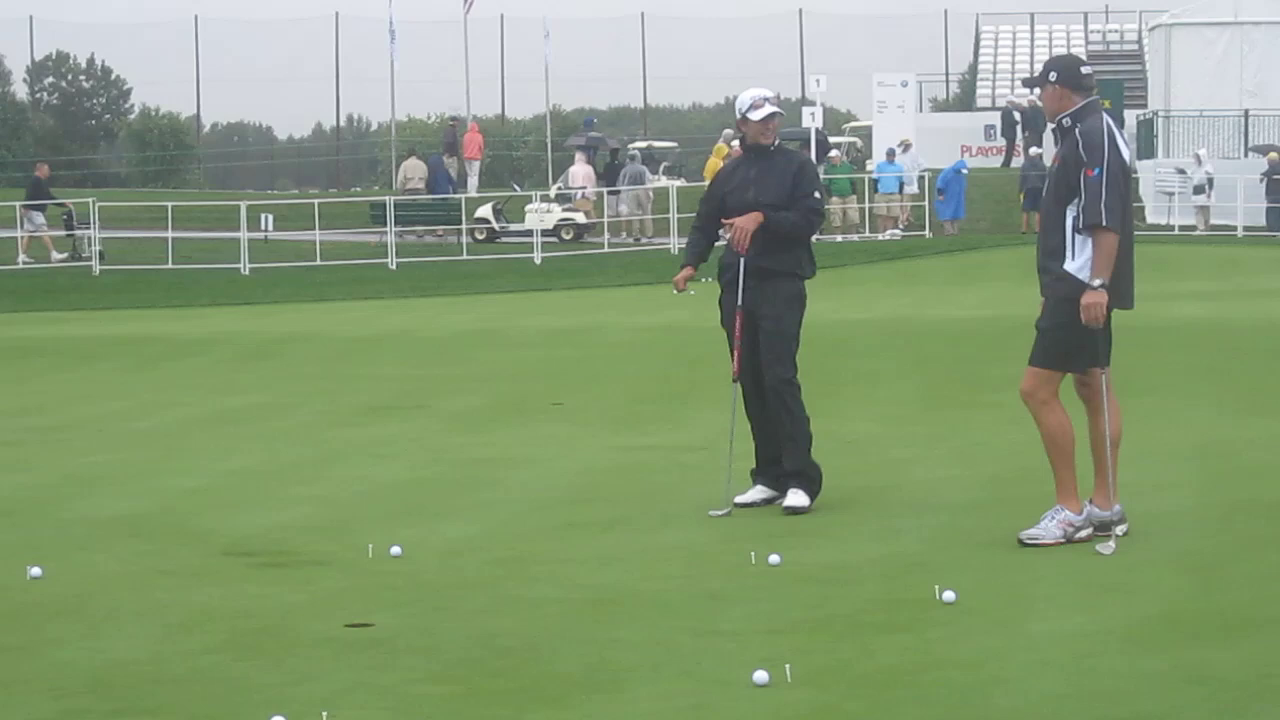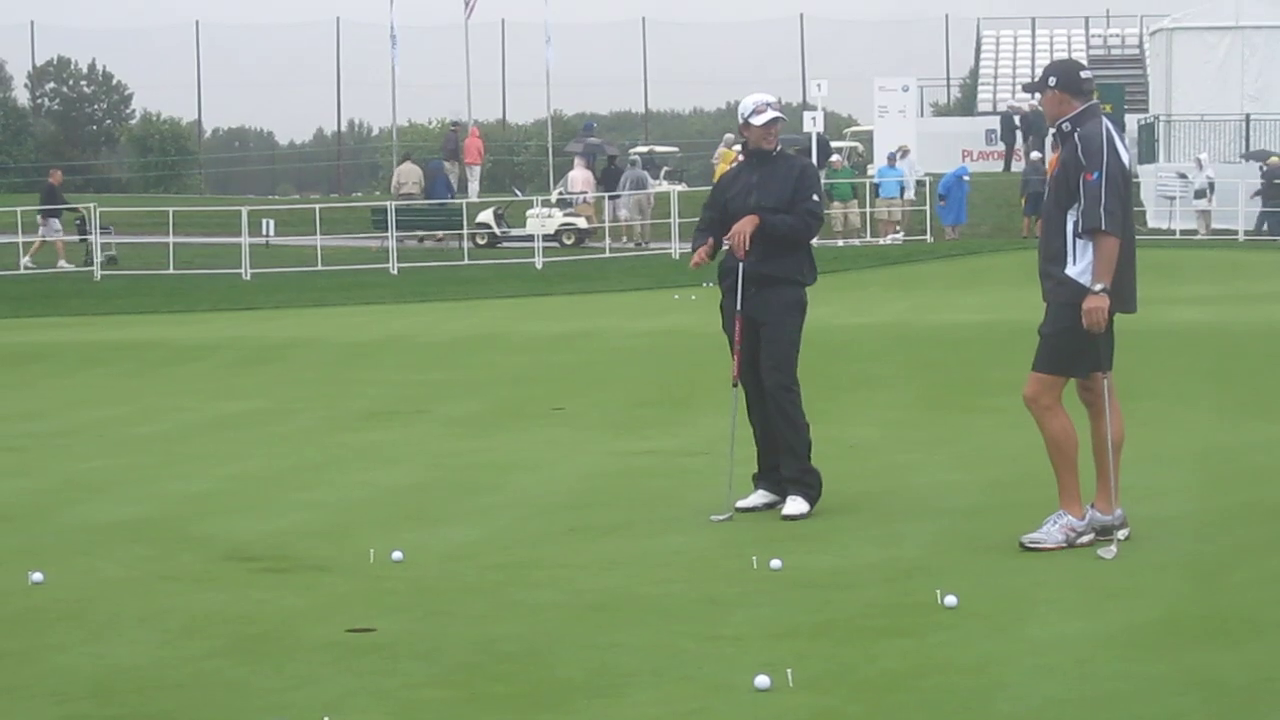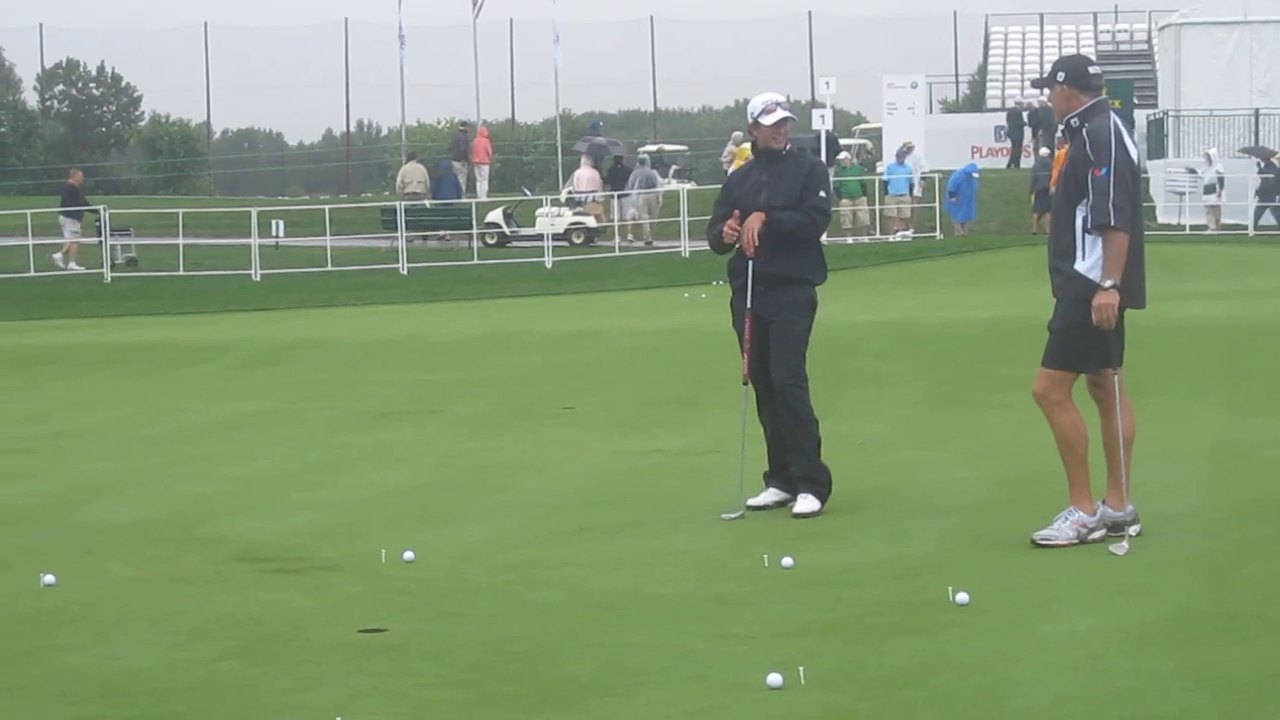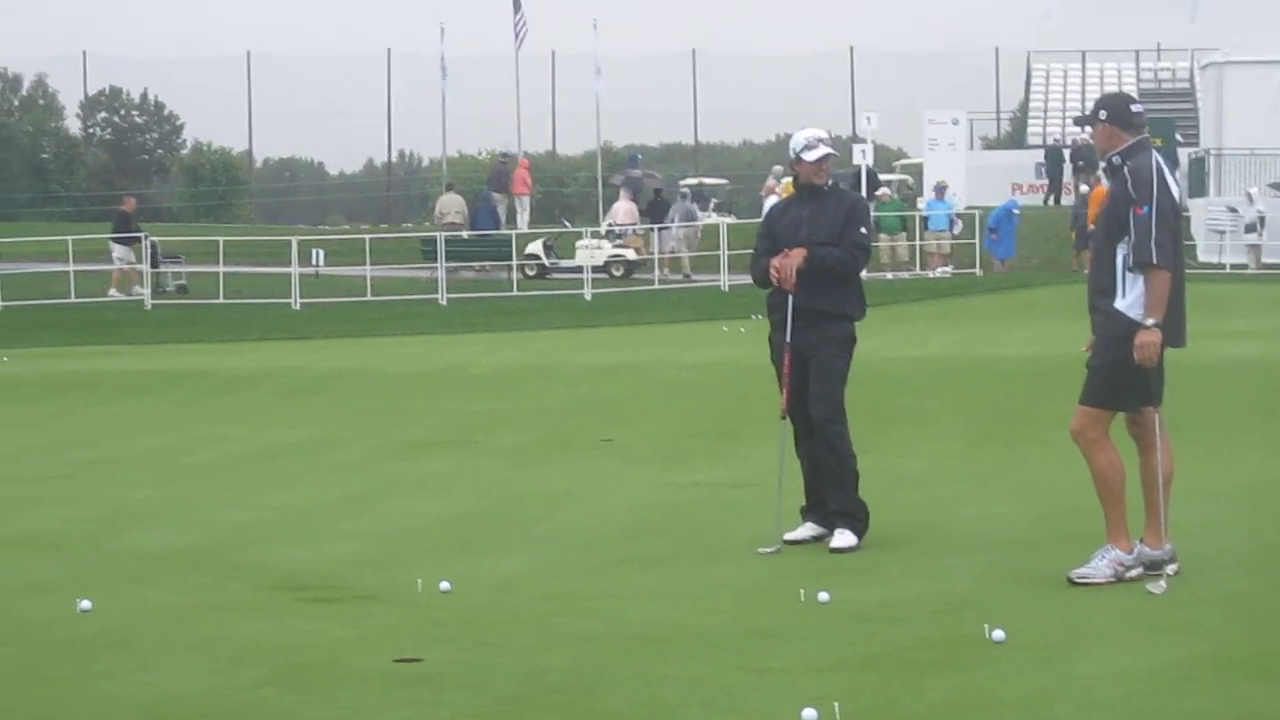
dt=0.2s
person 1, frame 1
left shoulder: (1092, 135)
right shoulder: (1084, 133)
left elbow: (1108, 218)
left wrist: (1098, 284)
left hip: (1082, 286)
right hip: (1077, 284)
left knee: (1037, 389)
right knee: (1092, 388)
left ankle: (1071, 510)
right ankle: (1104, 507)
person 1, frame 2
left shoulder: (1092, 139)
right shoulder: (1085, 138)
left elbow: (1107, 222)
left wrist: (1099, 289)
left hip: (1083, 291)
right hip: (1080, 288)
left knee: (1040, 395)
right knee: (1094, 392)
left ankle: (1073, 514)
right ankle: (1106, 511)
person 1, frame 3
left shoulder: (1100, 134)
right shoulder: (1094, 132)
left elbow: (1117, 218)
left wrist: (1109, 285)
left hip: (1094, 286)
right hip: (1090, 285)
left knee: (1051, 390)
right knee: (1105, 388)
left ankle: (1084, 512)
right ankle: (1117, 508)
person 1, frame 4
left shoulder: (1142, 173)
right shoulder: (1135, 171)
left elbow: (1158, 256)
left wrist: (1150, 323)
left hip: (1134, 325)
right hip: (1129, 323)
left knee: (1088, 428)
right knee: (1144, 427)
left ankle: (1121, 550)
right ankle: (1155, 547)
person 2, frame 1
left shoulder: (798, 166)
right shoulder: (727, 175)
left elbow: (809, 219)
right elbow: (704, 224)
left wrist: (762, 217)
right wrist: (692, 262)
left hip: (781, 286)
right hip: (736, 289)
left knee: (779, 377)
right knee: (750, 383)
left ankle: (801, 479)
right ankle: (770, 476)
person 2, frame 2
left shoulder: (800, 171)
right shoulder: (730, 179)
left elbow: (807, 223)
right elbow: (707, 227)
left wrist: (759, 220)
right wrist: (703, 247)
left hip: (782, 292)
right hip: (738, 293)
left knee: (779, 384)
right knee: (754, 387)
left ankle: (801, 485)
right ankle: (771, 481)
person 2, frame 3
left shoulder: (809, 168)
right shoulder: (739, 178)
left elbow: (815, 220)
right elbow: (715, 234)
left wrist: (766, 218)
right wrist: (726, 231)
left hip: (792, 291)
right hip: (748, 292)
left knee: (788, 381)
right knee: (764, 386)
left ankle: (812, 483)
right ankle: (782, 478)
person 2, frame 4
left shoulder: (850, 204)
right shoulder: (779, 212)
left elbow: (856, 256)
right elbow: (757, 270)
left wrist: (807, 254)
right wrist: (772, 264)
left hip: (831, 326)
right hip: (785, 327)
left knee: (827, 416)
right knee: (801, 421)
left ankle: (849, 518)
right ankle: (818, 513)
